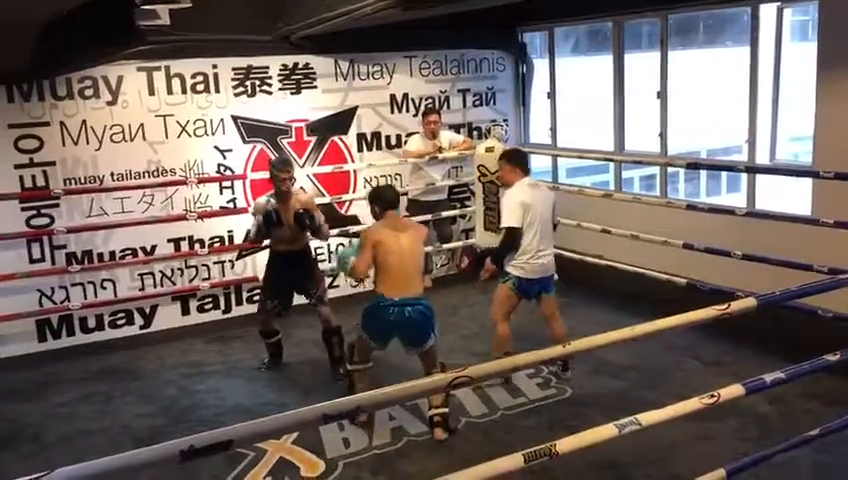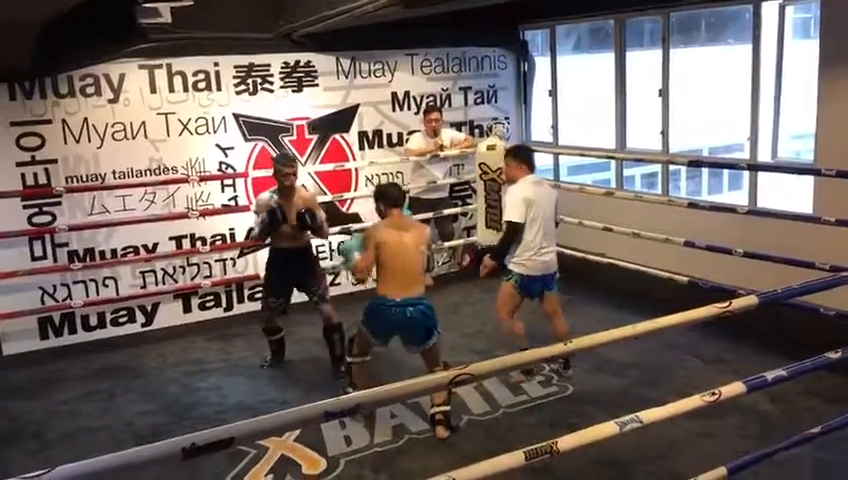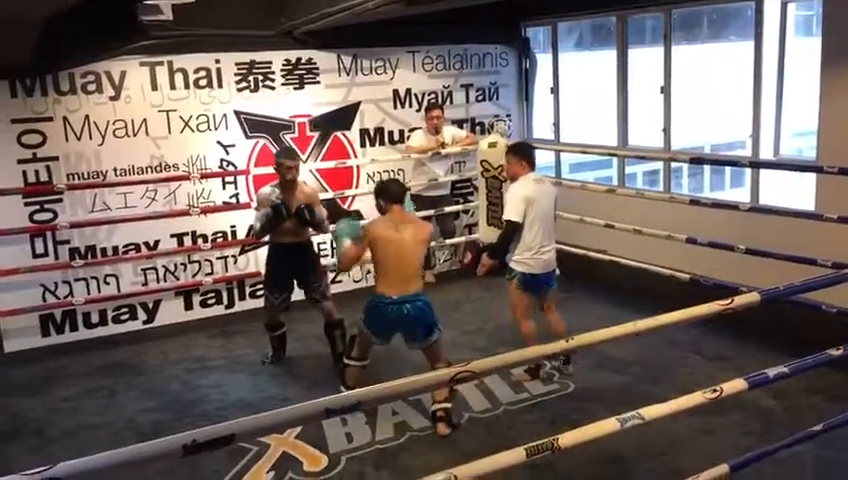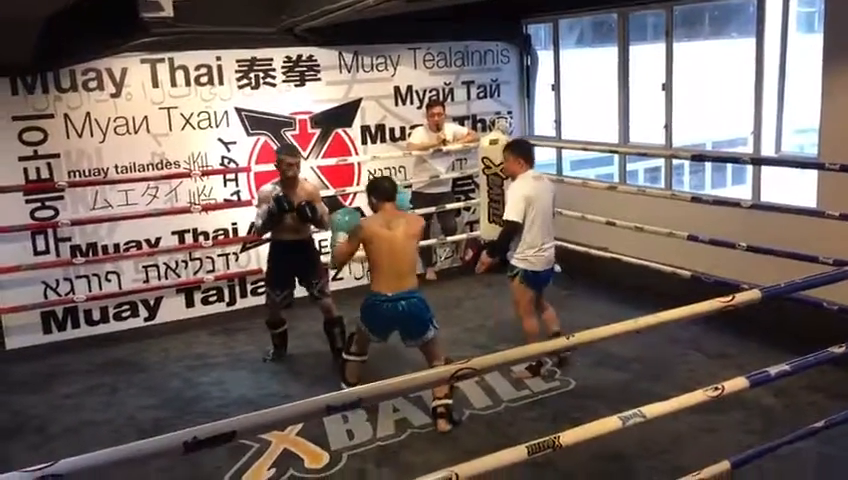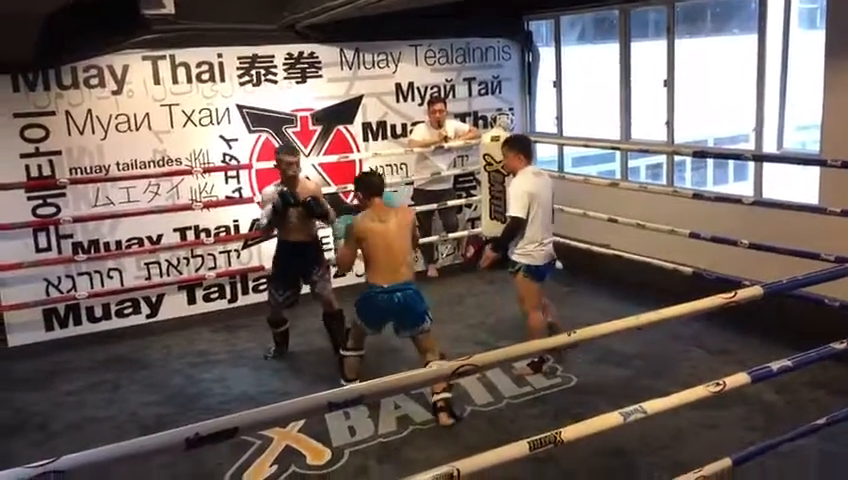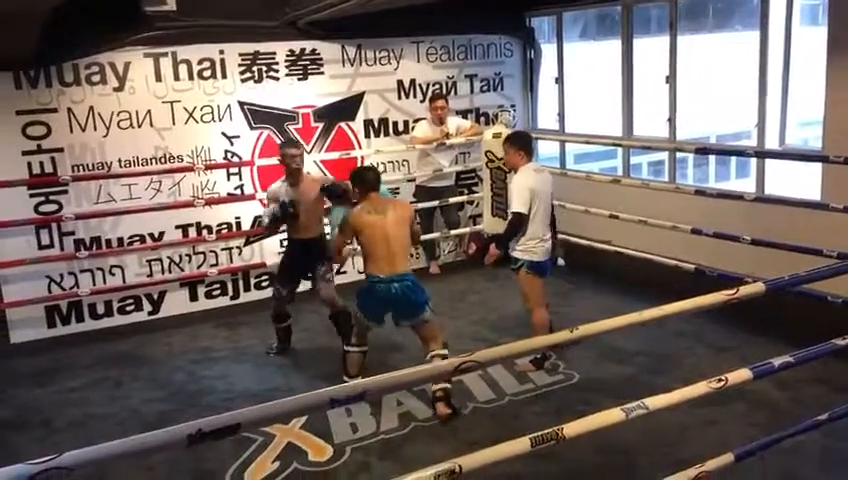
dt=0.1s
person 1, frame 1
left shoulder: (372, 232)
right shoulder: (421, 230)
left elbow: (360, 273)
left wrist: (349, 261)
left hip: (384, 308)
right hip: (417, 308)
left knee: (359, 354)
right knee: (433, 368)
right ankle: (439, 423)
person 1, frame 2
left shoulder: (375, 231)
right shoulder: (425, 230)
left elbow: (361, 274)
left wrist: (353, 256)
left hip: (385, 308)
right hip: (419, 308)
left knee: (358, 347)
right knee: (436, 365)
right ankle: (441, 421)
person 1, frame 3
left shoulder: (372, 228)
right shoulder: (425, 227)
left elbow: (344, 265)
left wrist: (344, 240)
left hip: (383, 306)
right hip: (416, 305)
left knee: (358, 349)
right knee: (439, 362)
right ankle: (442, 418)
person 1, frame 4
left shoulder: (364, 225)
right shoulder: (417, 222)
left elbow: (337, 261)
left wrist: (340, 233)
left hip: (379, 303)
right hip: (411, 302)
left knee: (356, 345)
right knee: (436, 359)
right ankle: (442, 414)
person 1, frame 5
left shoulder: (358, 223)
right shoulder: (407, 213)
left elbow: (344, 266)
left wrist: (346, 241)
left hip: (376, 296)
right hip: (407, 293)
left knee: (353, 339)
right knee: (430, 352)
right ankle: (443, 409)
person 1, frame 6
left shoulder: (355, 216)
right shoulder: (405, 208)
left elbow: (337, 253)
left wrist: (340, 230)
left hip: (375, 287)
right hip: (406, 284)
left knee: (357, 335)
right knee: (435, 341)
right ankle: (442, 400)
person 2, frame 1
left shoulder: (513, 196)
right shoulder: (545, 191)
left elbow: (511, 236)
left wrist: (494, 261)
left hip: (521, 269)
right hip: (546, 265)
left knee: (499, 316)
right knee: (553, 316)
right ankle: (564, 363)
person 2, frame 2
left shoulder: (516, 192)
right shoulder: (549, 189)
left elbow: (512, 231)
left wrist: (493, 257)
left hip: (523, 266)
right hip: (548, 262)
left knee: (506, 314)
right knee: (555, 314)
right ankle: (565, 361)
person 2, frame 3
left shoulder: (518, 190)
right shoulder: (548, 186)
left elbow: (511, 228)
left wrist: (492, 255)
left hip: (525, 263)
right hip: (547, 259)
left knee: (523, 316)
right knee: (550, 310)
left ankle: (535, 365)
right ankle: (565, 359)
person 2, frame 4
left shoulder: (518, 188)
right shoulder: (546, 183)
left elbow: (511, 228)
left wrist: (491, 253)
left hip: (525, 261)
right hip: (546, 256)
left knee: (526, 313)
right knee: (541, 304)
left ankle: (537, 362)
right ankle: (560, 347)
person 2, frame 5
left shoulder: (519, 184)
right shoulder: (544, 178)
left elbow: (516, 223)
left wrist: (495, 248)
left hip: (526, 255)
right hip: (543, 250)
left knee: (531, 308)
right knee: (539, 300)
left ankle: (540, 358)
right ankle: (553, 334)
person 2, frame 6
left shoulder: (520, 181)
right shoulder: (544, 174)
left elbow: (518, 219)
left wrist: (498, 245)
right wrist: (553, 239)
left hip: (528, 251)
right hip: (543, 246)
left knee: (535, 304)
right knee: (538, 298)
left ankle: (542, 355)
right ankle: (548, 335)
person 3, frame 1
left shoulder: (306, 200)
right shoulder: (262, 204)
left elbow: (325, 234)
right elbow: (253, 240)
left wrist: (313, 225)
right wrist: (263, 227)
left hip: (303, 260)
right hip: (278, 262)
left knee: (325, 314)
right knee: (265, 317)
left ankle: (338, 364)
right ankle: (275, 356)
person 3, frame 2
left shoulder: (308, 197)
right shoulder: (264, 200)
left elbow: (325, 232)
right elbow: (256, 238)
left wrist: (314, 224)
right wrist: (267, 224)
left hip: (304, 257)
right hip: (278, 259)
left knee: (327, 312)
right knee: (269, 315)
left ankle: (340, 362)
right ankle: (277, 353)
person 3, frame 3
left shoulder: (309, 193)
right shoulder: (265, 195)
left elbow: (325, 228)
right elbow: (257, 233)
left wrist: (313, 220)
right wrist: (271, 220)
left hip: (304, 252)
right hip: (278, 254)
left knee: (327, 307)
right knee: (272, 310)
left ankle: (341, 357)
right ankle: (278, 349)
person 3, frame 4
left shoulder: (310, 190)
right shoulder: (266, 192)
left elbow: (326, 224)
right elbow: (259, 230)
left wrist: (314, 217)
right wrist: (272, 214)
left hip: (306, 249)
right hip: (279, 251)
left knee: (326, 304)
right knee: (274, 307)
left ankle: (341, 354)
right ankle: (279, 347)
person 3, frame 5
left shoulder: (312, 186)
right shoulder: (269, 193)
left elbow: (331, 219)
right elbow: (264, 229)
left wrist: (322, 210)
right wrist: (277, 210)
left hip: (311, 249)
right hip: (286, 252)
left knee: (325, 297)
right knee: (276, 304)
left ankle: (342, 347)
right ankle: (280, 344)
person 3, frame 6
left shoulder: (319, 182)
right shoulder: (275, 191)
right elbow: (268, 225)
left wrist: (338, 192)
right wrist: (278, 216)
left hip: (318, 247)
right hip: (294, 249)
left knee: (328, 295)
right knee: (278, 300)
left ankle: (353, 347)
right ankle: (283, 341)
person 4, frame 1
left shoulder: (447, 135)
right shoulder: (416, 139)
left elbow: (470, 143)
right elbow: (407, 154)
left wrist: (450, 150)
right wrist: (431, 150)
left hip: (441, 198)
right hip: (418, 198)
left knee: (446, 236)
person 4, frame 2
left shoulder: (449, 134)
right shoulder: (417, 137)
left elbow: (471, 142)
right elbow: (408, 154)
left wrist: (452, 149)
right wrist: (433, 149)
left hip: (441, 195)
right hip: (419, 196)
left knee: (447, 235)
person 4, frame 3
left shoulder: (450, 131)
right shoulder: (418, 135)
left elbow: (472, 139)
right elbow: (409, 151)
left wrist: (454, 146)
right wrist: (434, 146)
left hip: (443, 193)
right hip: (420, 194)
left knee: (449, 231)
right ankle: (428, 270)
person 4, frame 4
left shoulder: (452, 128)
right shoulder: (419, 131)
left elbow: (474, 136)
right elbow: (410, 148)
left wrist: (456, 143)
right wrist: (435, 143)
left hip: (444, 190)
right hip: (421, 191)
left knee: (450, 228)
right knee: (423, 232)
right ankle: (429, 267)
person 4, frame 5
left shoulder: (453, 125)
right shoulder: (420, 128)
left elbow: (476, 133)
right elbow: (412, 145)
left wrist: (456, 140)
right wrist: (437, 140)
left hip: (445, 187)
right hip: (423, 188)
left knee: (452, 226)
right knee: (425, 229)
right ankle: (431, 264)
person 4, frame 6
left shoulder: (455, 122)
right shoulder: (422, 125)
left elbow: (478, 129)
right elbow: (414, 142)
left wrist: (458, 137)
right wrist: (439, 137)
left hip: (447, 184)
right hip: (425, 185)
left knee: (453, 222)
right knee: (426, 226)
right ankle: (433, 261)
